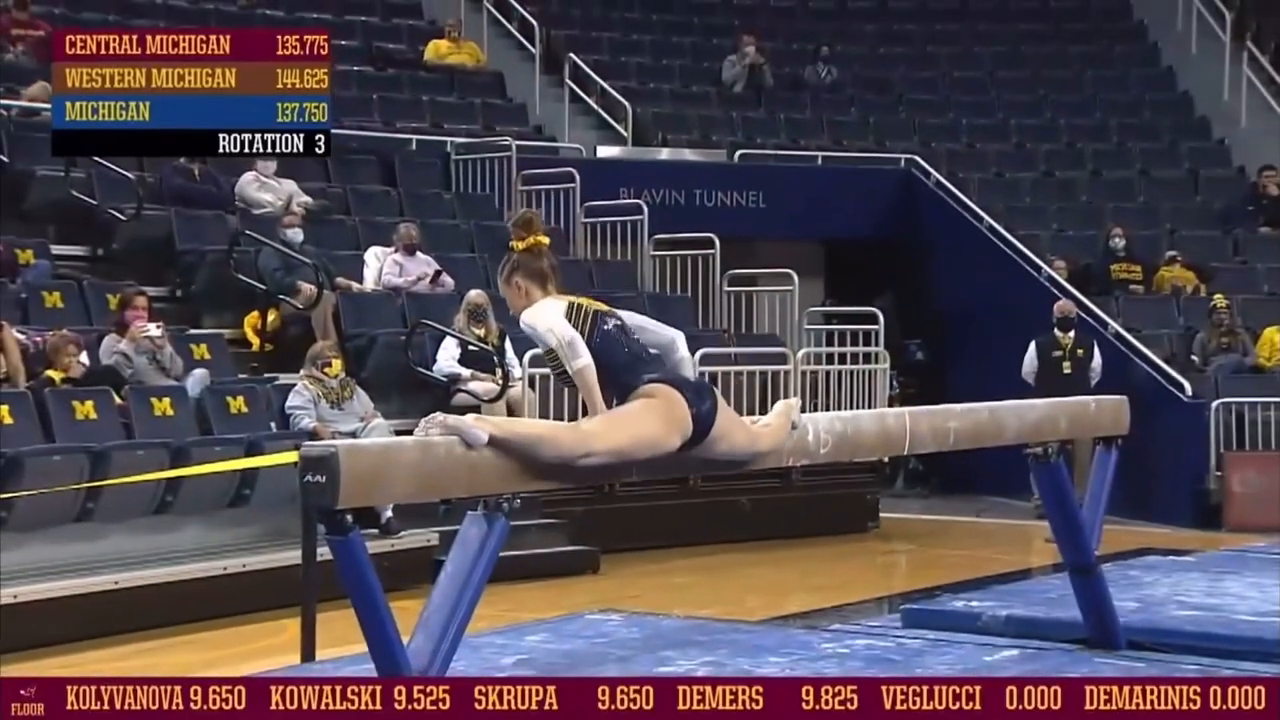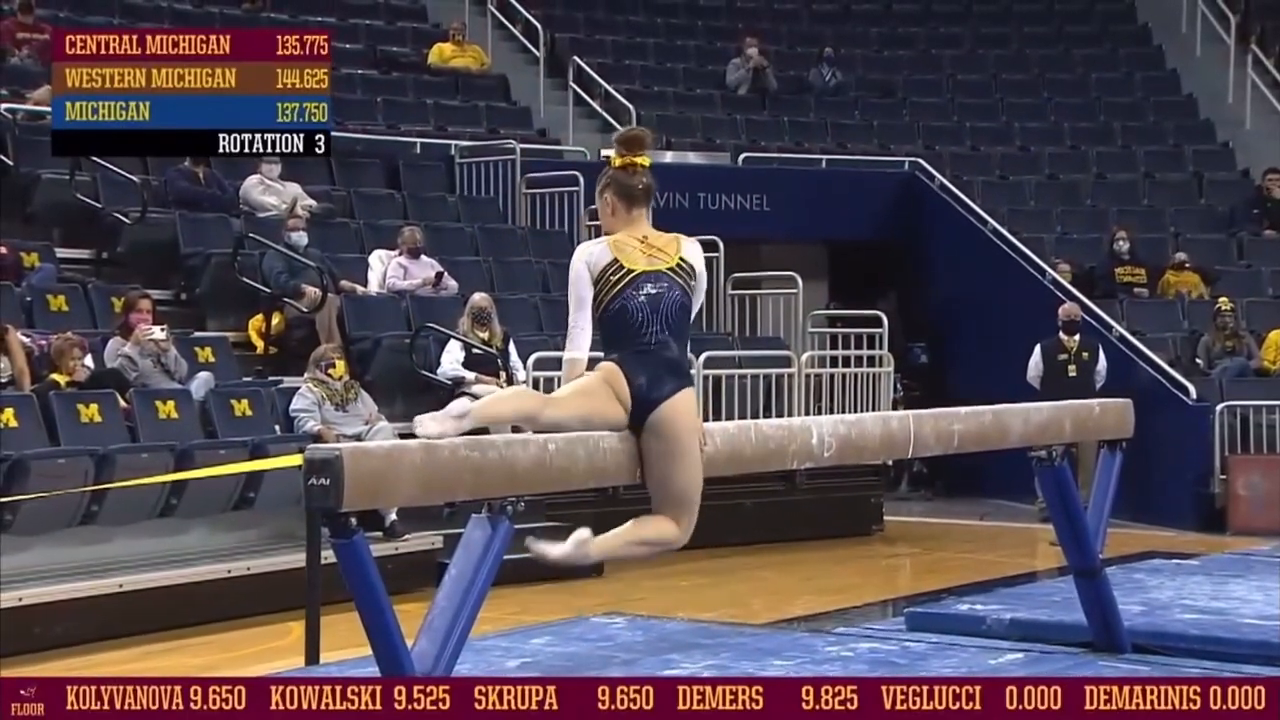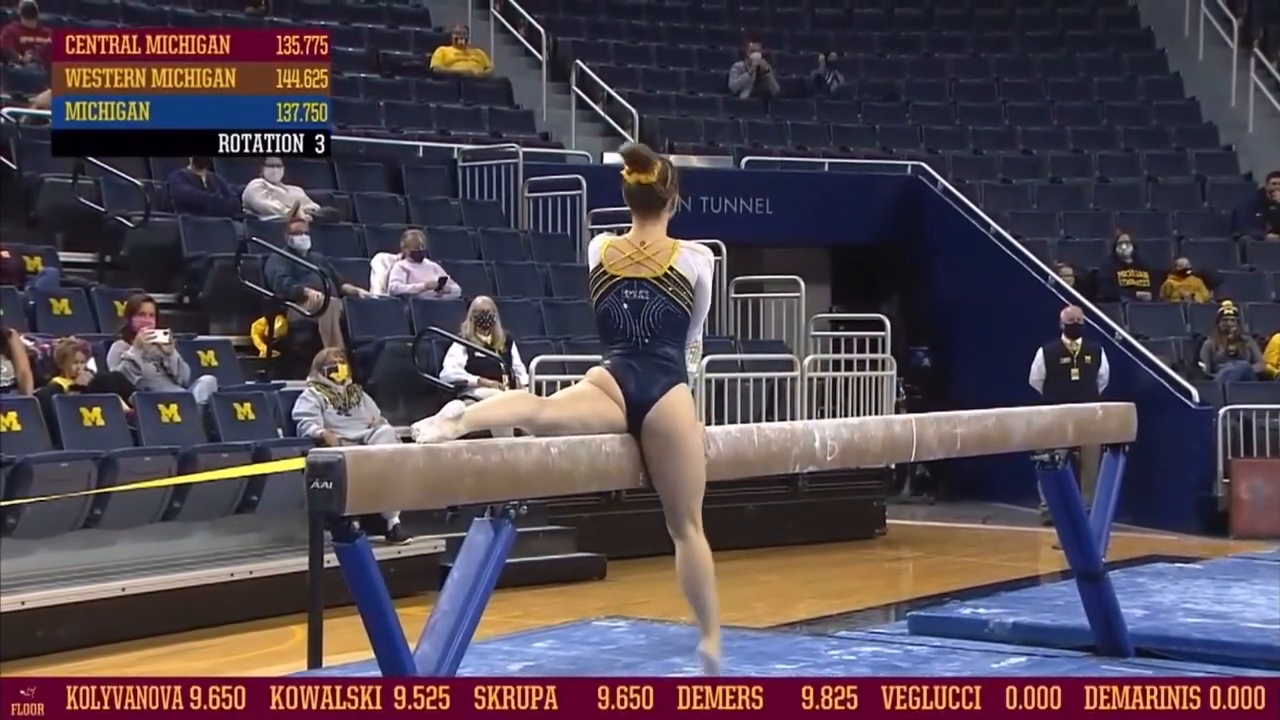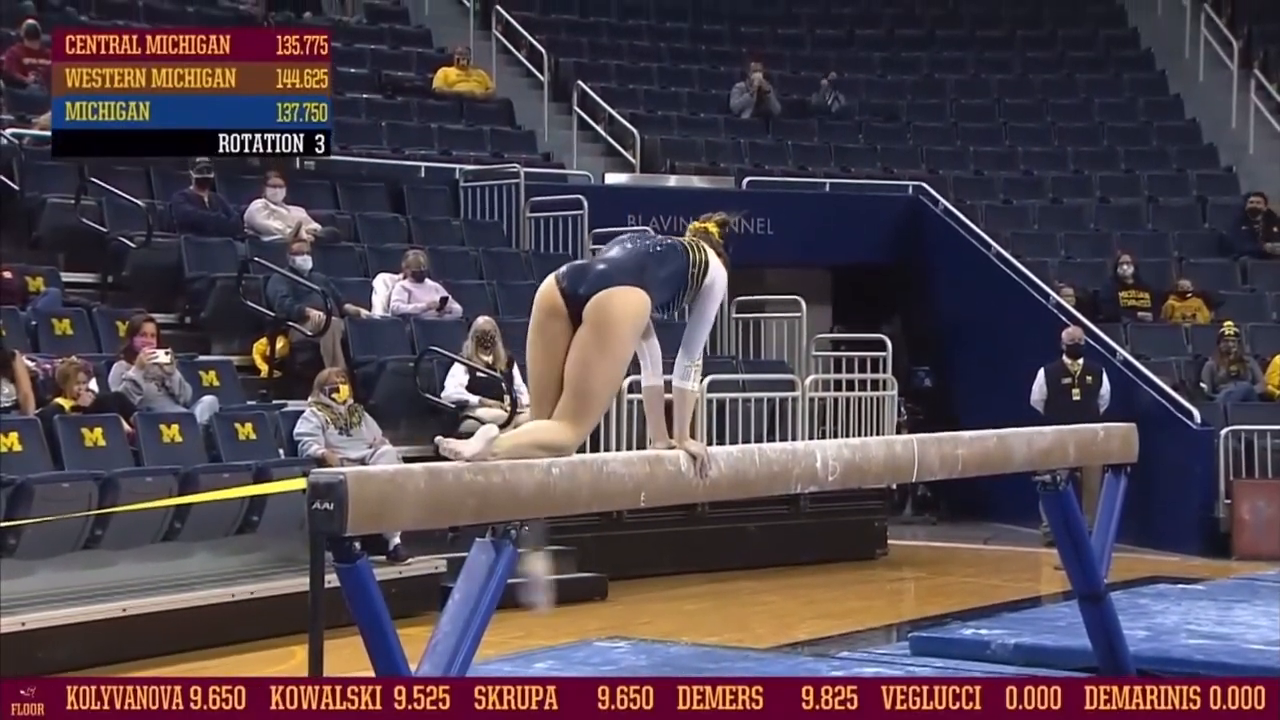
dt=1s
person 1, frame 1
left shoulder: (537, 314)
right shoulder: (598, 310)
left elbow: (573, 348)
left wrist: (599, 417)
left hip: (664, 406)
right hip: (698, 400)
left ankle: (475, 426)
person 1, frame 2
left shoulder: (591, 255)
right shoulder: (692, 255)
left elbow: (577, 342)
left wrist: (567, 410)
left hip: (620, 385)
right hip: (674, 395)
right knee: (674, 525)
left ankle: (464, 417)
right ankle: (586, 548)
person 1, frame 3
left shoulder: (599, 249)
right shoulder: (698, 259)
left hip: (613, 384)
right hip: (665, 394)
right knee: (688, 527)
left ankle: (460, 419)
right ankle: (710, 636)
person 1, frame 4
right shoulder: (714, 269)
left elbow: (648, 354)
right elbow: (689, 360)
left wrist: (659, 437)
right wrist: (682, 436)
left hip: (560, 286)
right hip: (616, 302)
left knee: (545, 421)
right knee: (567, 432)
right ankle: (489, 447)
person 2, frame 1
left shoulder: (1088, 344)
right shoulder: (1039, 344)
left elbow: (1095, 372)
right elbow: (1028, 373)
left wrist: (1082, 389)
right wrist: (1044, 389)
right ankle: (1041, 500)
person 2, frame 2
left shoulder: (1093, 347)
right shoulder: (1044, 348)
left elbow: (1100, 375)
right elbow: (1033, 376)
left wrist: (1087, 392)
right wrist: (1050, 393)
left knee: (1086, 461)
left ankle: (1085, 503)
right ankle: (1046, 504)
person 2, frame 3
left shoulder: (1096, 351)
right shoulder: (1047, 352)
left elbow: (1103, 379)
right elbow: (1035, 380)
left wrist: (1089, 397)
right wrist: (1053, 397)
left knee: (1089, 465)
left ankle: (1088, 508)
right ankle: (1049, 508)
person 2, frame 4
left shoulder: (1097, 372)
right shoulder: (1048, 372)
left elbow: (1104, 400)
right elbow: (1036, 401)
left wrist: (1085, 417)
right wrist: (1054, 418)
left knee: (1091, 485)
left ankle: (1090, 528)
right ankle: (1050, 529)
person 3, frame 1
left shoulder: (350, 385)
right shoulder: (305, 390)
left elbow: (370, 409)
right elbow: (298, 418)
left wrist: (372, 416)
right wrist: (317, 428)
left hip: (362, 432)
right hip: (334, 438)
person 3, frame 2
left shoulder: (354, 388)
right shoulder: (309, 392)
left elbow: (375, 412)
right elbow: (303, 421)
left wrist: (376, 419)
right wrist: (321, 430)
left hip: (368, 436)
right hip: (338, 441)
left knee: (384, 430)
person 3, frame 3
left shoulder: (357, 392)
right shoulder: (312, 396)
left elbow: (378, 417)
right elbow: (306, 425)
left wrist: (379, 424)
right wrist: (323, 434)
left hip: (370, 440)
right hip: (341, 445)
left knee: (386, 433)
person 3, frame 4
left shoulder: (358, 412)
right shoulder: (313, 415)
left elbow: (379, 437)
right elbow: (307, 445)
left wrist: (381, 444)
right wrist: (325, 454)
left hip: (372, 460)
right hip: (342, 465)
left knee: (388, 453)
